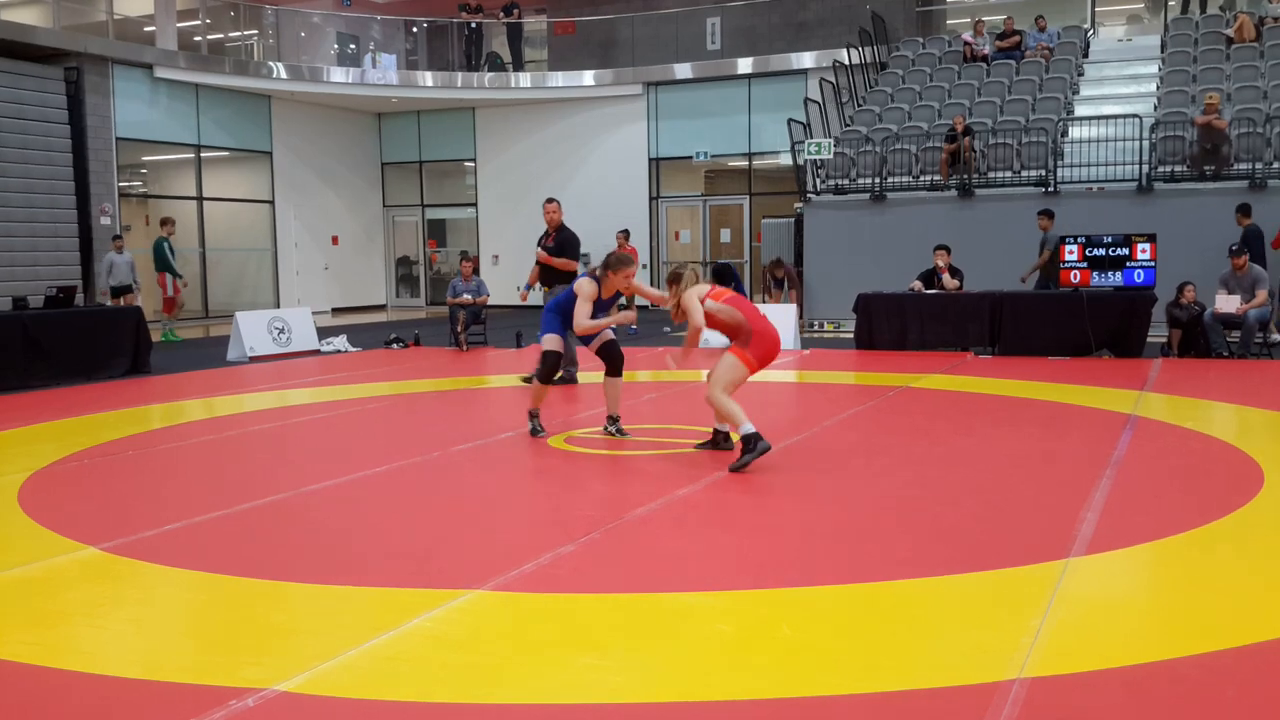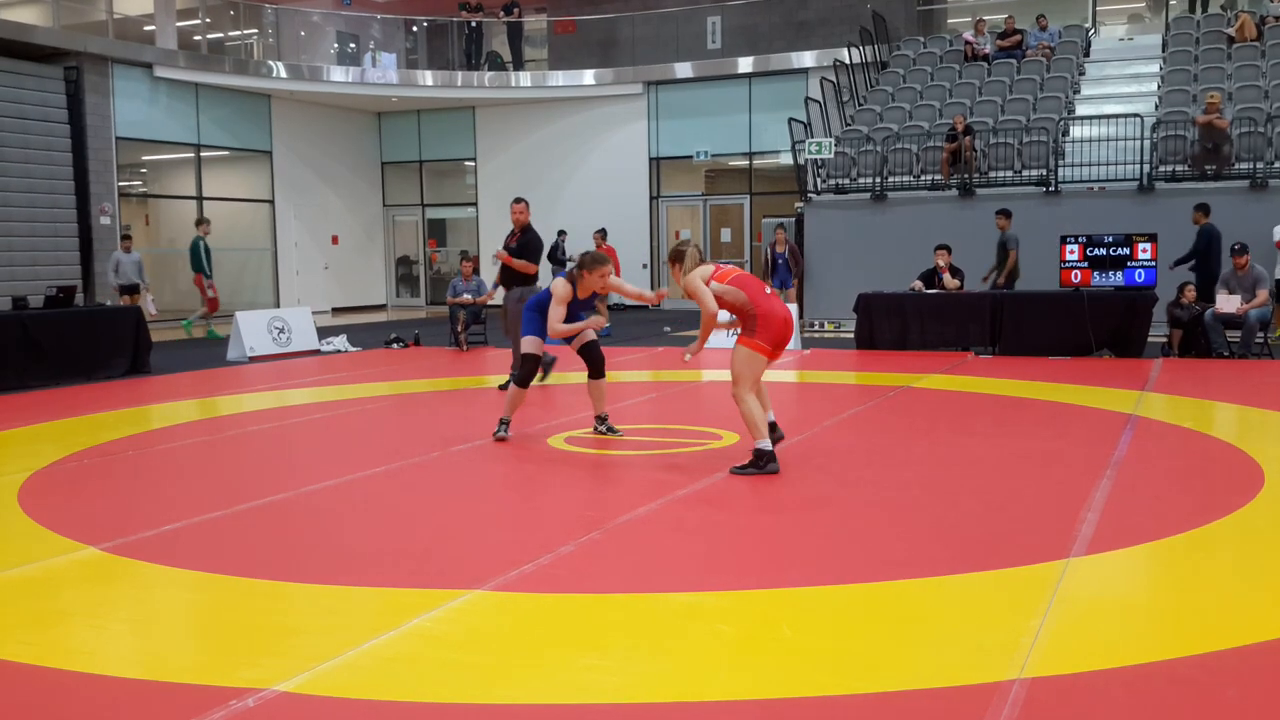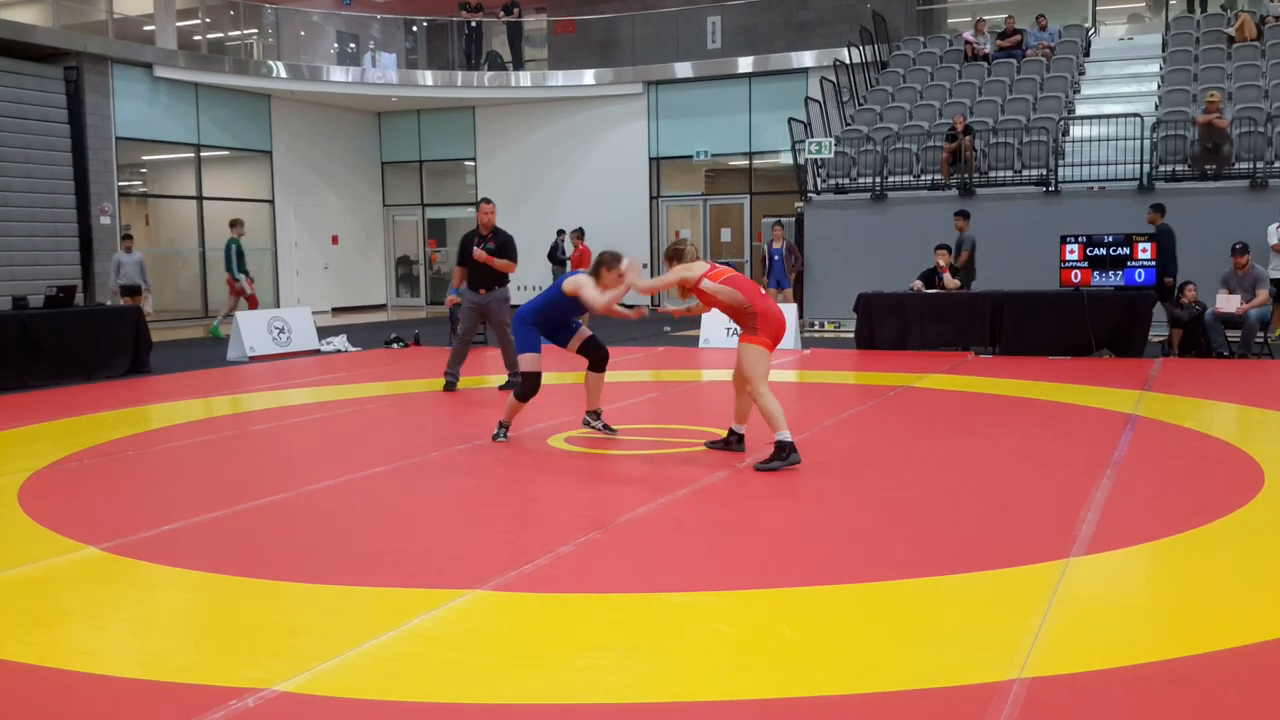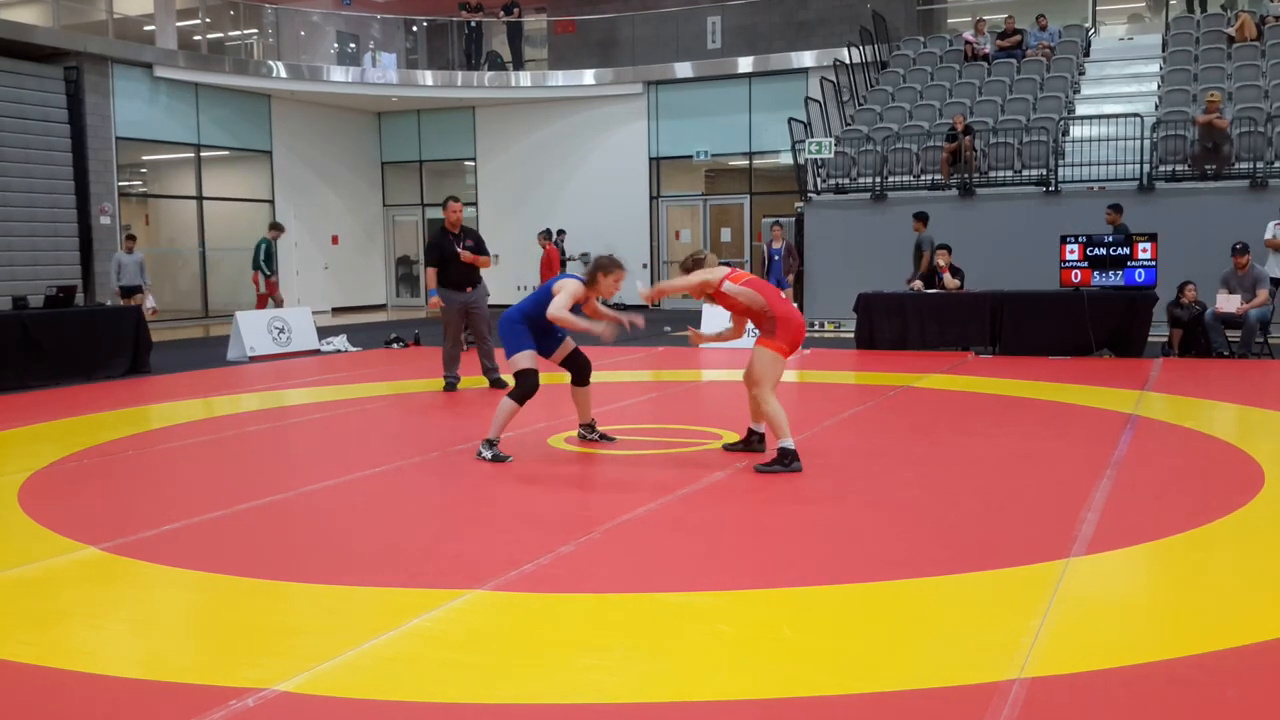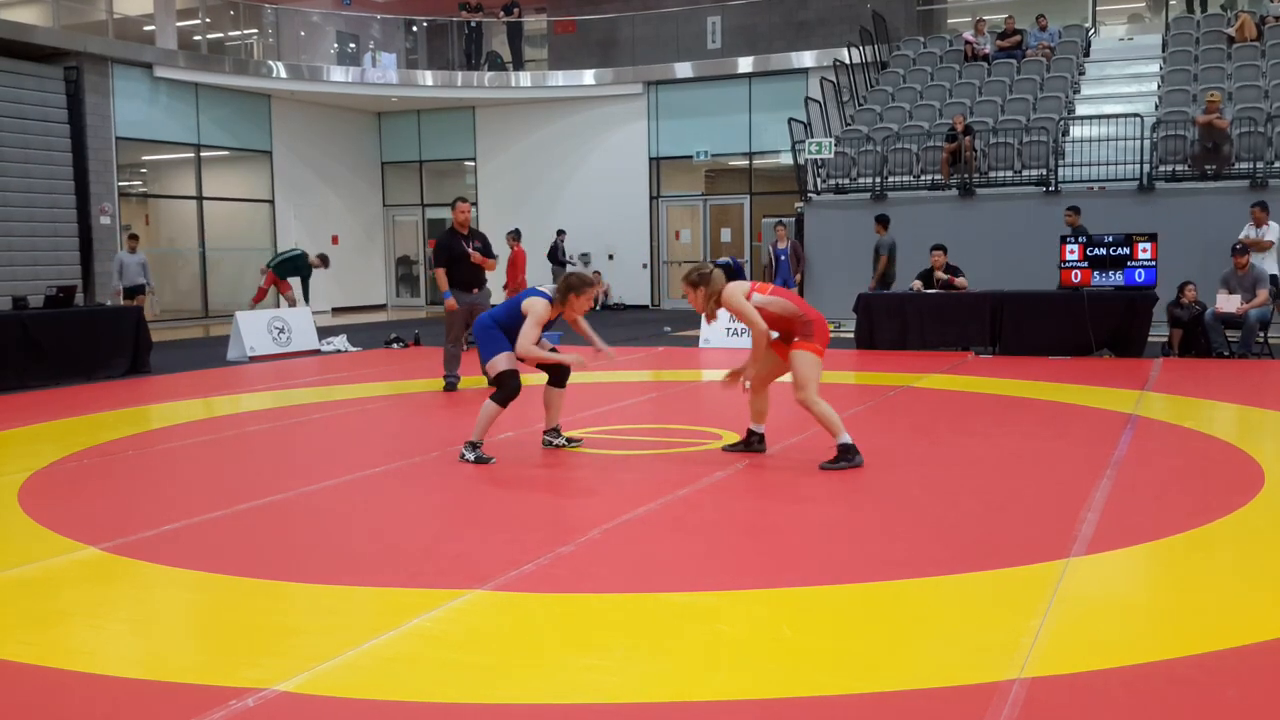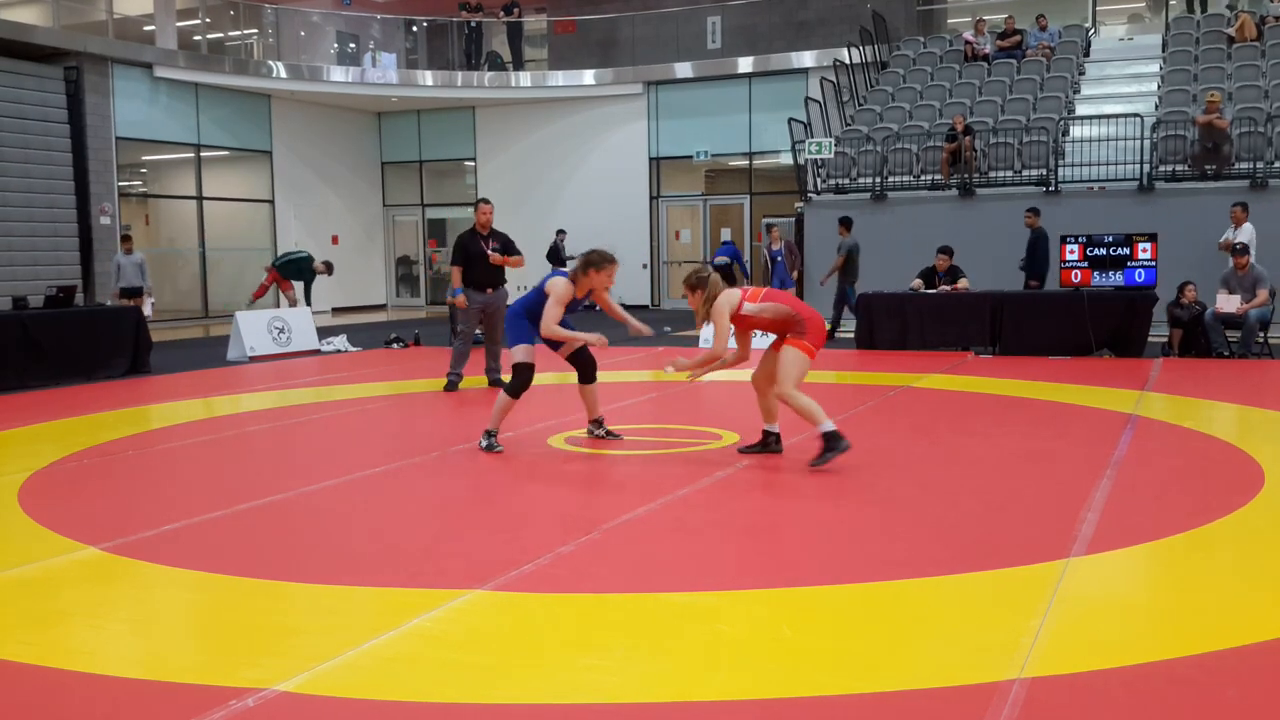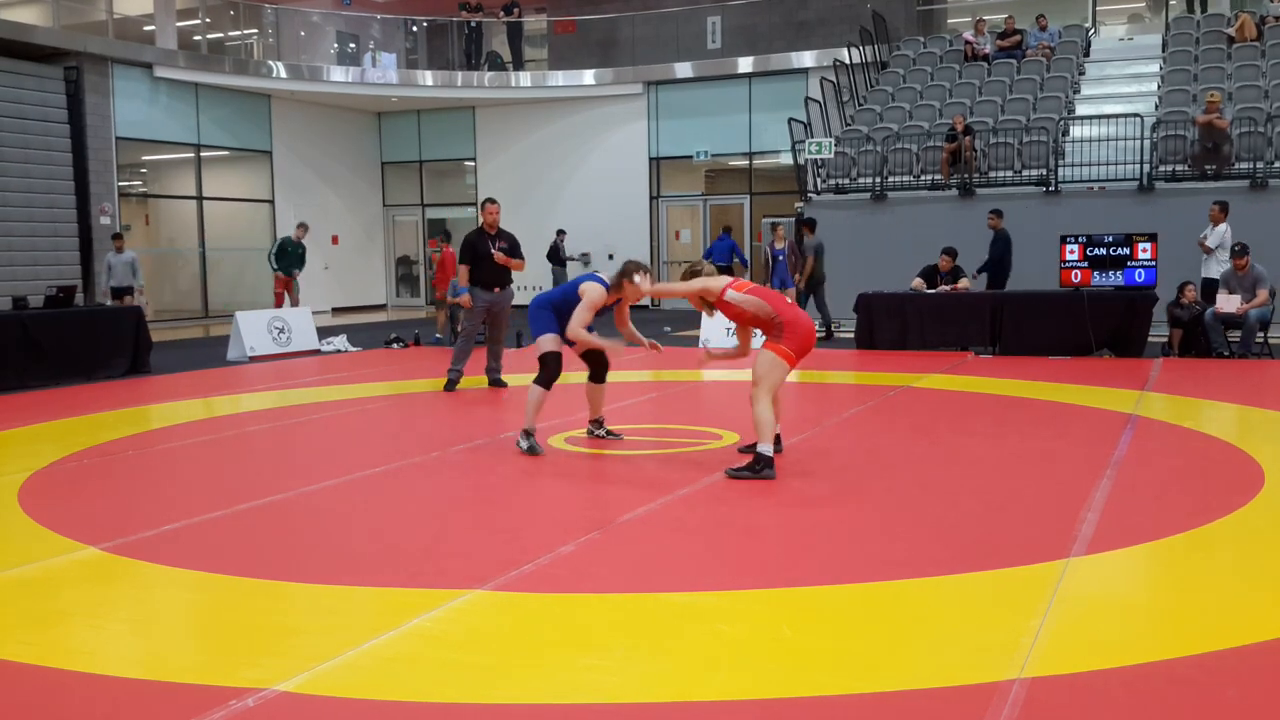
dt=0.5s
person 1, frame 1
left shoulder: (688, 295)
right shoulder: (710, 292)
left elbow: (697, 324)
left wrist: (683, 354)
left hip: (755, 337)
right hip: (768, 337)
left knee: (715, 395)
right knee: (717, 379)
left ankle: (753, 440)
right ankle: (721, 437)
person 1, frame 2
left shoulder: (692, 278)
right shoulder: (717, 271)
left elbow: (711, 310)
left wrist: (699, 344)
right wrist: (730, 324)
left hip: (763, 321)
right hip: (781, 316)
left knee: (742, 392)
right knee: (749, 381)
left ankle: (765, 456)
right ankle: (770, 428)
person 1, frame 3
left shoulder: (687, 270)
right shoulder: (707, 271)
left elbow: (645, 287)
right elbow: (703, 307)
left wrist: (631, 277)
right wrist: (675, 311)
left hip: (761, 320)
right hip: (769, 317)
left knee: (756, 388)
right knee: (740, 381)
left ankle: (786, 448)
right ankle: (735, 437)
person 1, frame 4
left shoulder: (708, 275)
right shoulder: (729, 282)
left elbow: (666, 287)
right elbow: (737, 330)
left wrist: (648, 294)
right wrist: (706, 337)
left hip: (780, 324)
right hip: (789, 323)
left knee: (762, 392)
right knee: (751, 380)
left ankle: (788, 455)
right ankle: (755, 437)
person 1, frame 5
left shoulder: (728, 294)
right shoulder: (735, 296)
left elbow: (762, 329)
right elbow: (764, 336)
left wrist: (751, 368)
right wrist: (746, 369)
left hip: (809, 328)
right hip: (794, 332)
left knee: (805, 396)
right knee: (756, 381)
left ankle: (849, 451)
right ankle: (755, 438)
person 1, frame 6
left shoulder: (721, 303)
right shoulder: (732, 304)
left elbow: (718, 351)
right elbow: (743, 353)
left wrist: (689, 364)
right wrist: (707, 368)
left hip: (806, 325)
right hip: (796, 327)
left knee: (784, 391)
right knee: (760, 381)
left ankle: (833, 438)
right ankle: (771, 438)
person 1, frame 7
left shoulder: (710, 284)
right shoulder: (734, 304)
left elbow: (669, 290)
right elbow: (744, 350)
left wrist: (647, 289)
right wrist: (716, 355)
left hip: (788, 328)
right hip: (799, 327)
left knee: (760, 394)
right knee: (764, 387)
left ankle: (764, 462)
right ankle: (771, 440)
person 2, frame 1
left shoulder: (626, 282)
right shoulder: (587, 285)
left elbow: (657, 297)
right elbow: (579, 328)
right wrist: (613, 319)
left hip: (590, 316)
right hip: (557, 314)
left knee: (615, 359)
right knee: (550, 364)
left ankle: (612, 421)
right ankle: (534, 415)
person 2, frame 2
left shoulder: (605, 280)
right shoulder: (564, 285)
left elbow: (635, 293)
right elbow: (553, 330)
left wrist: (653, 296)
right wrist: (585, 324)
left hip: (569, 315)
right hip: (537, 314)
left knee: (596, 360)
right knee: (529, 368)
left ankle: (601, 421)
right ankle: (504, 422)
person 2, frame 3
left shoulder: (602, 285)
right shoulder: (583, 281)
left elbow: (608, 308)
right elbow: (599, 306)
left wrist: (632, 314)
right wrist: (625, 286)
left hip: (555, 321)
right hip: (528, 321)
left knee: (599, 355)
right knee: (530, 384)
left ankle: (592, 416)
right ankle: (504, 424)
person 2, frame 4
left shoulder: (589, 291)
right shoulder: (575, 287)
left elbow: (595, 312)
right elbow: (554, 314)
left wrist: (621, 318)
right wrist: (592, 328)
left hip: (538, 328)
right hip: (515, 324)
left knee: (582, 367)
right knee: (528, 385)
left ankle: (587, 428)
right ankle: (488, 444)
person 2, frame 5
left shoulder: (563, 301)
right shoulder: (541, 306)
left elbow: (575, 320)
right elbow: (522, 350)
left wrist: (597, 343)
right wrist: (562, 358)
left hip: (512, 330)
right hip: (490, 330)
left knee: (559, 370)
right knee: (510, 386)
left ankle: (551, 433)
right ankle: (471, 446)
person 2, frame 6
left shoulder: (592, 284)
right shoulder: (563, 285)
left elbow: (609, 305)
right elbow: (547, 330)
left wrist: (633, 323)
right wrist: (586, 337)
left hip: (549, 318)
right hip: (521, 318)
left knee: (587, 365)
right knee: (523, 377)
left ankle: (596, 424)
right ankle: (490, 434)
person 2, frame 7
left shoulder: (621, 292)
right shoulder: (597, 290)
left elbow: (624, 326)
right elbow: (572, 332)
left wrist: (643, 341)
right wrist: (606, 345)
left hip: (567, 315)
right hip: (544, 310)
left knee: (599, 365)
right knee: (551, 369)
left ankle: (595, 424)
right ankle: (527, 434)
person 3, frame 1
left shoulder: (568, 236)
right shoulder: (543, 238)
left elbow: (572, 265)
right elbow: (538, 267)
left wrist: (548, 259)
right wrist: (527, 287)
left hip: (562, 290)
right hip: (549, 291)
right ankle: (569, 372)
person 3, frame 2
left shoulder: (532, 238)
right shoulder: (511, 235)
left elbow: (531, 268)
left wrist: (508, 258)
right wrist: (495, 284)
left hip: (523, 292)
right hip: (510, 291)
left knee: (517, 335)
right knee: (513, 333)
left ankle: (517, 377)
right ankle: (545, 359)
person 3, frame 3
left shoulder: (505, 238)
right shoulder: (468, 238)
left elbow: (511, 267)
right elbow: (460, 267)
left wrist: (488, 259)
right wrist: (454, 291)
left hip: (497, 294)
right hip: (472, 295)
left knee: (505, 337)
right knee: (462, 337)
left ankle: (515, 376)
right ankle: (451, 377)
person 3, frame 4
left shoulder: (473, 235)
right shoulder: (436, 239)
left elbow: (487, 261)
right elbow: (431, 269)
left wrist: (473, 258)
right wrist: (433, 294)
left hip: (476, 292)
right hip: (451, 295)
left knee: (483, 335)
right knee: (452, 339)
left ankle: (493, 375)
right ankle: (451, 378)
person 3, frame 5
left shoulder: (480, 237)
right shoulder: (444, 240)
left elbow: (493, 265)
right elbow: (439, 270)
left wrist: (482, 260)
right wrist: (447, 295)
left hip: (481, 294)
right hip: (457, 295)
right knee: (454, 339)
right ankle: (451, 378)
person 3, frame 6
left shoulder: (501, 238)
right shoulder: (464, 239)
left elbow: (520, 261)
right elbow: (456, 268)
left wrist: (503, 260)
right wrist: (457, 292)
left hip: (497, 294)
right hip: (472, 294)
left knee: (495, 337)
right knee: (463, 336)
left ankle: (494, 375)
right ankle: (454, 376)
person 3, frame 7
left shoulder: (509, 238)
right shoulder: (472, 238)
left elbow: (521, 265)
right elbow: (463, 267)
left wrist: (506, 260)
right wrist: (464, 291)
left hip: (503, 293)
right hip: (479, 293)
left knee: (497, 337)
right knee: (467, 333)
left ankle: (494, 374)
right ankle: (454, 374)
